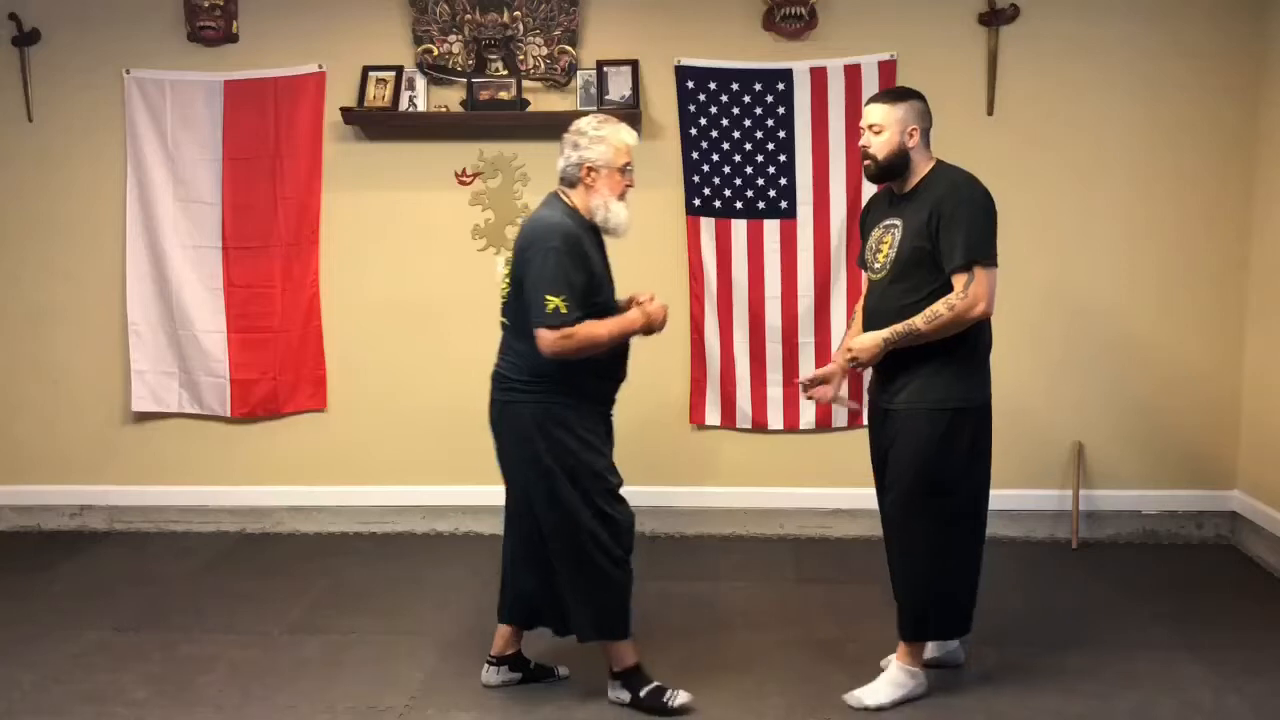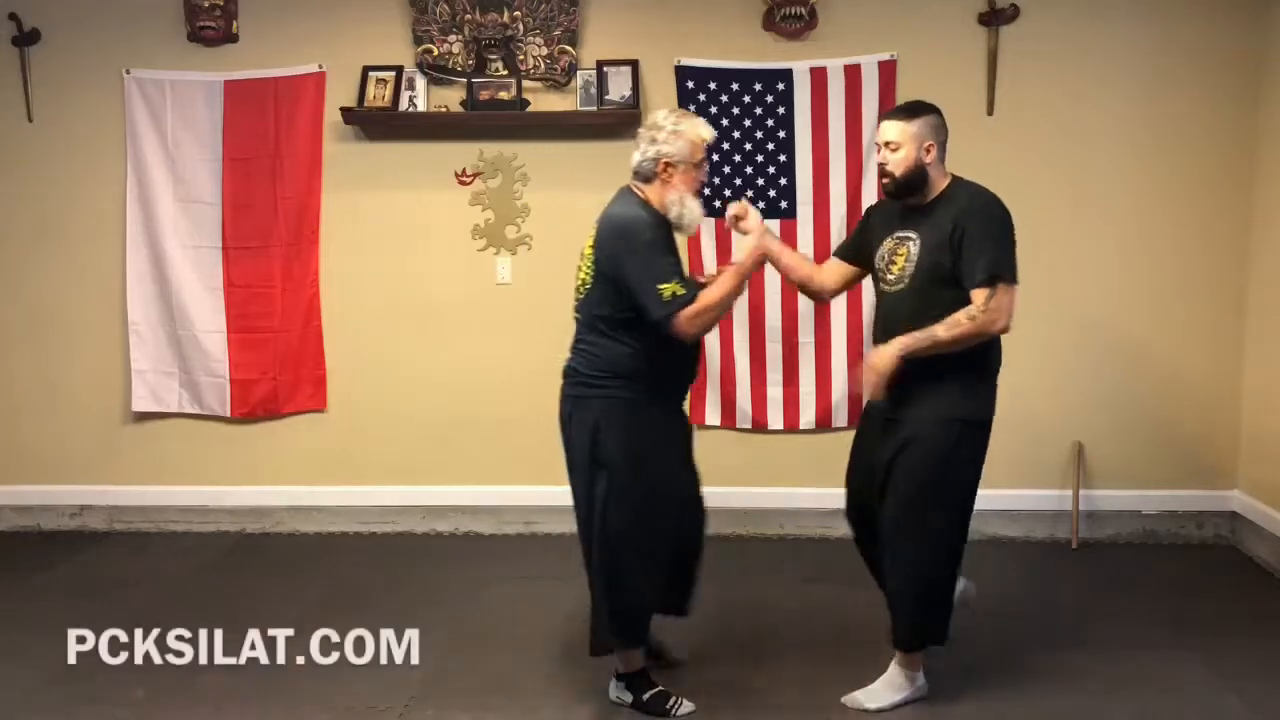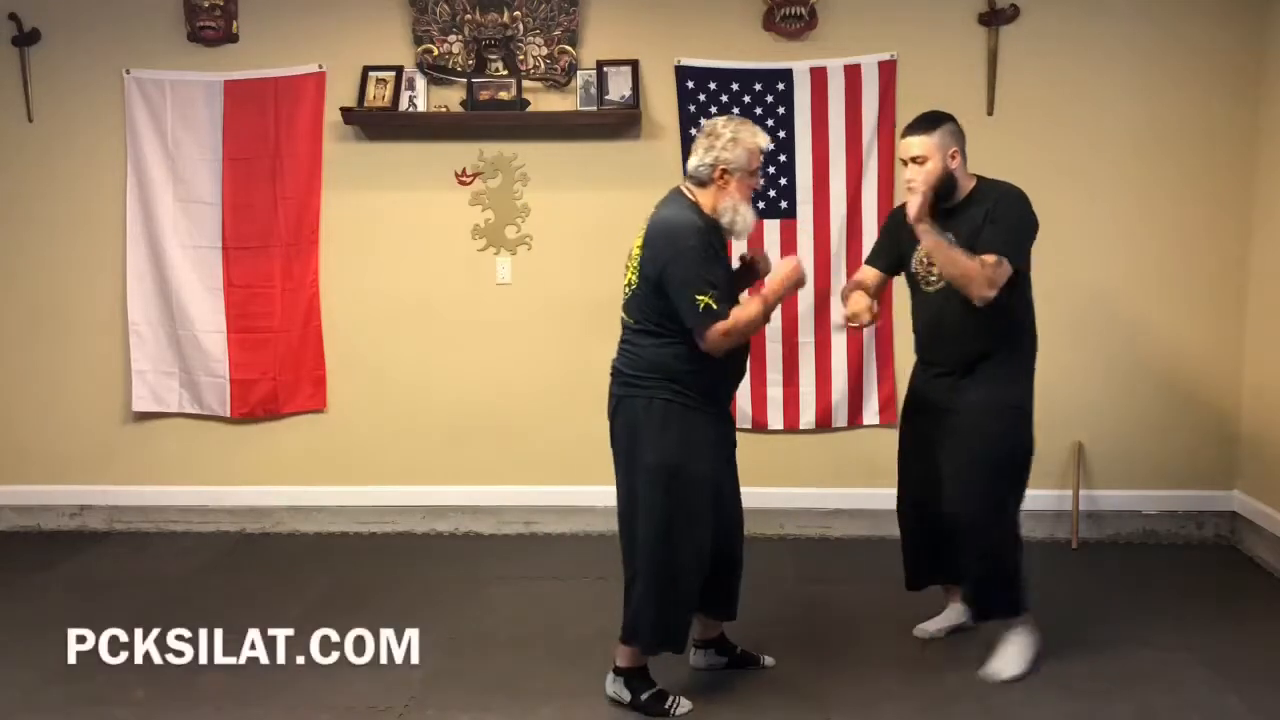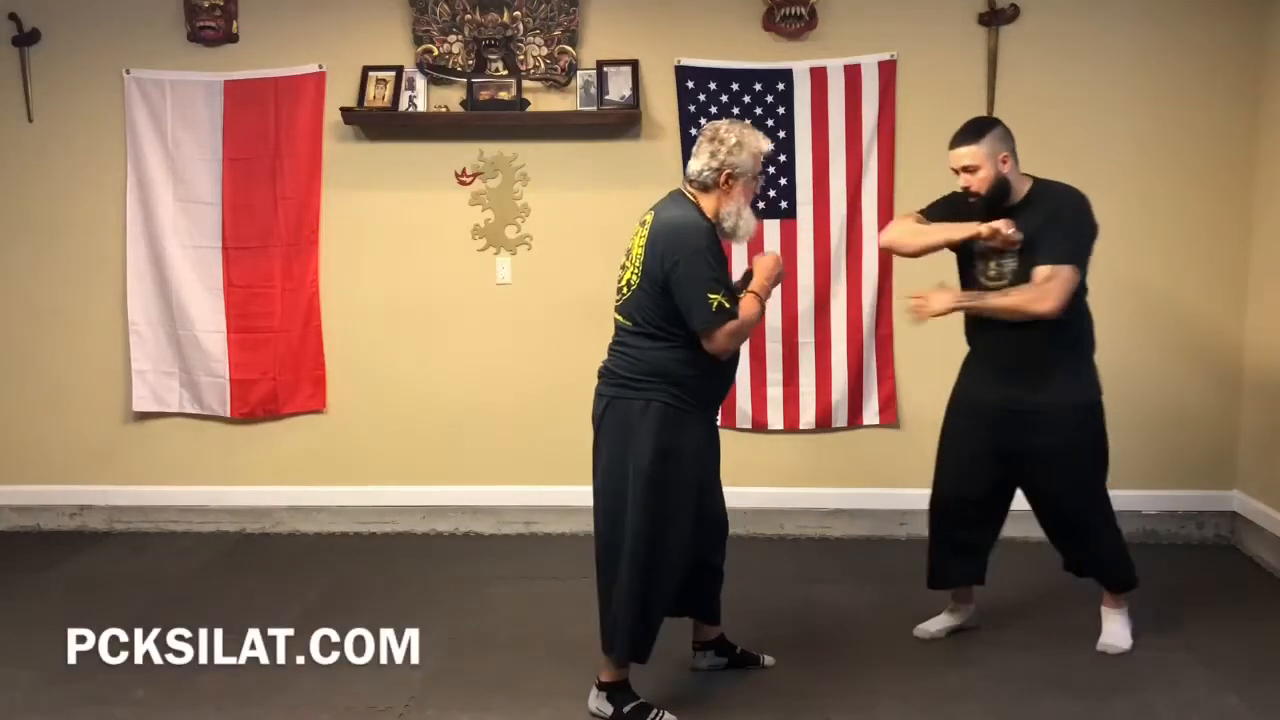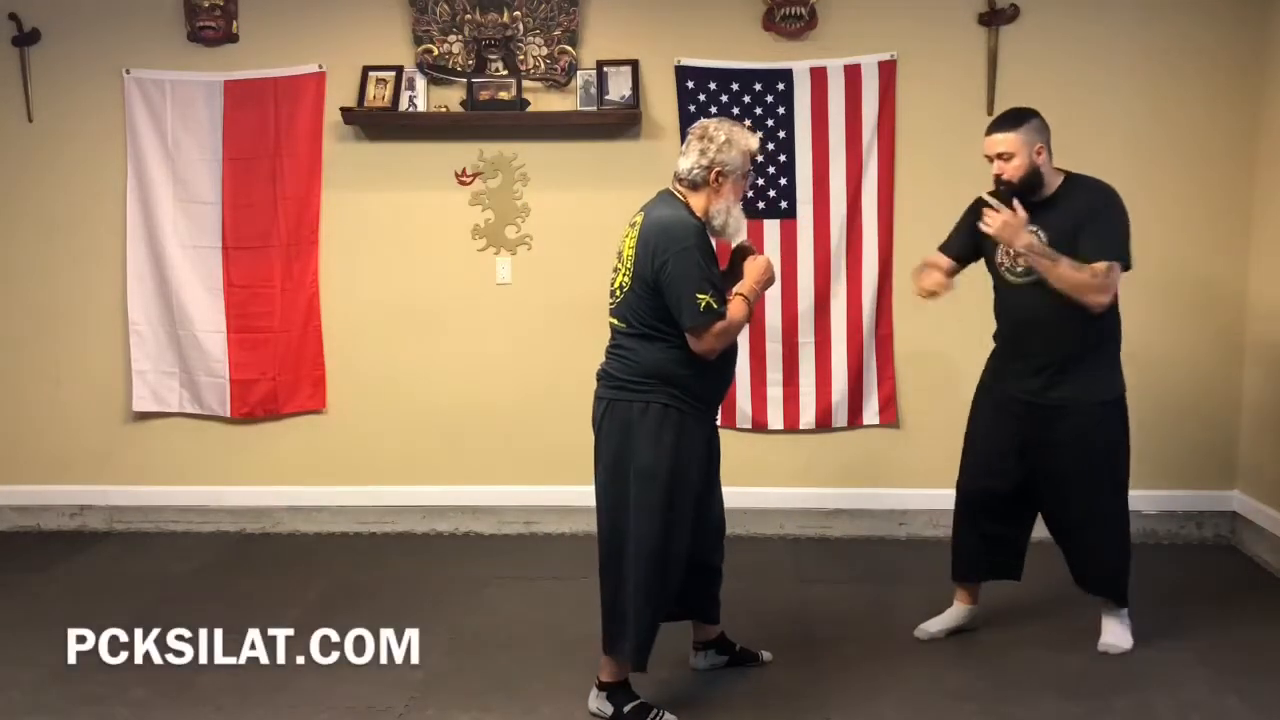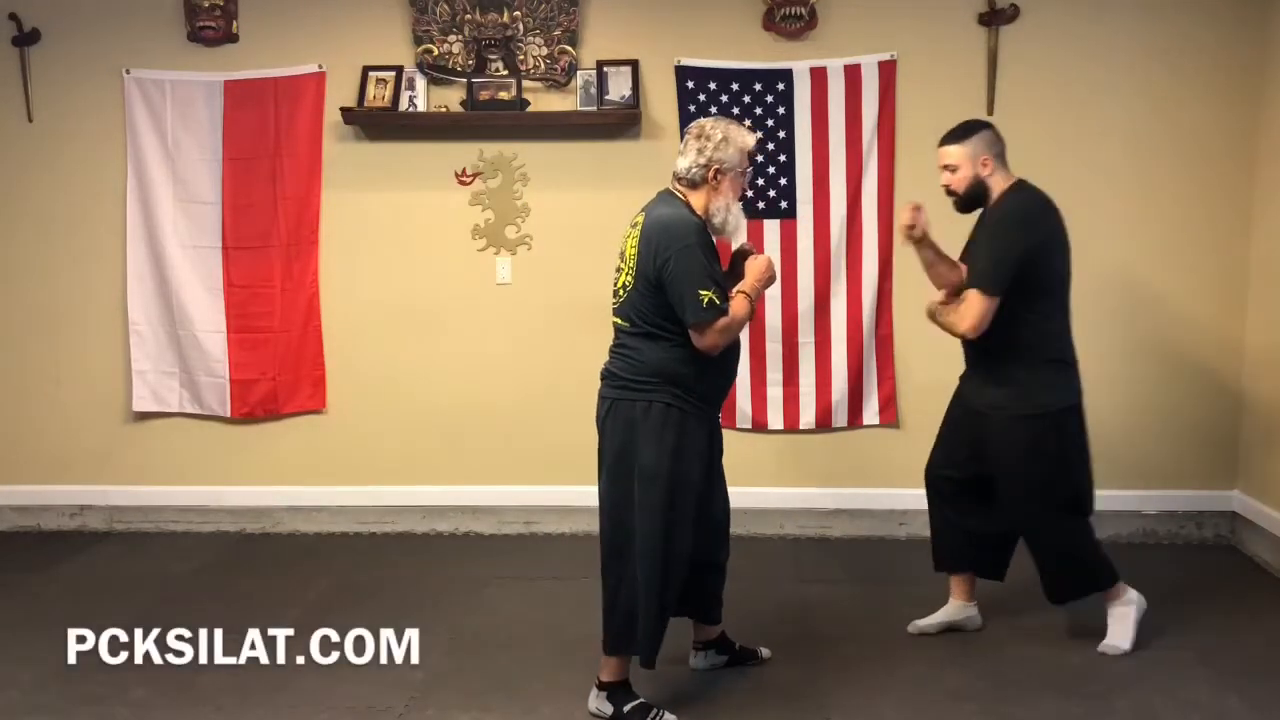
dt=0.4s
person 1, frame 1
left shoulder: (575, 226)
right shoulder: (553, 235)
right elbow: (556, 340)
left wrist: (625, 309)
right wrist: (635, 322)
left hip: (554, 410)
right hip: (546, 413)
left knee: (540, 529)
right knee: (600, 528)
left ankle: (505, 655)
person 1, frame 2
left shoulder: (639, 217)
right shoulder: (632, 227)
right elbow: (687, 321)
left wrist: (710, 283)
right wrist: (743, 269)
left hip: (635, 402)
right hip: (614, 408)
left knee: (678, 519)
right knee: (630, 533)
left ankle: (628, 630)
person 1, frame 3
left shoulder: (692, 218)
right shoulder: (681, 230)
right elbow: (716, 335)
left wrist: (745, 276)
right wrist: (776, 289)
left hip: (693, 404)
right hip: (660, 407)
left knee: (717, 524)
right knee: (667, 533)
left ankle: (709, 641)
right ankle: (628, 669)
person 1, frame 4
left shoulder: (677, 213)
right shoulder: (690, 234)
right elbow: (721, 338)
left wrist: (744, 286)
right wrist: (761, 286)
left hip: (670, 407)
right hip: (648, 410)
left knee: (702, 527)
right knee: (642, 541)
left ankle: (709, 642)
person 1, frame 5
left shoulder: (667, 214)
right shoulder: (679, 232)
right elbow: (707, 337)
left wrist: (728, 277)
right wrist: (750, 289)
left hip: (670, 408)
right hip: (647, 413)
left knee: (697, 528)
right knee: (643, 541)
left ankle: (709, 642)
person 1, frame 6
left shoulder: (669, 214)
right shoulder: (680, 231)
right elbow: (711, 334)
left wrist: (730, 276)
right wrist: (751, 286)
left hip: (675, 407)
right hip: (652, 411)
left knee: (704, 523)
right knee: (644, 539)
left ankle: (709, 640)
person 2, frame 1
left shoulder: (958, 195)
right shoulder: (878, 204)
left elbow: (974, 302)
left wrist: (884, 341)
right wrist: (842, 360)
left hip: (943, 395)
right hip: (891, 390)
left knee: (925, 521)
right knee: (904, 518)
left ankle: (909, 664)
right ankle: (941, 636)
person 2, frame 2
left shoulder: (977, 211)
right shoulder: (884, 214)
left elbow: (992, 316)
right elbow: (825, 280)
left wrist: (901, 348)
right wrist: (764, 239)
left hip: (951, 404)
right hip: (893, 398)
left knee: (916, 528)
right knee: (867, 509)
left ankle: (907, 670)
right ankle: (942, 587)
person 2, frame 3
left shoulder: (1005, 205)
right shoulder: (905, 217)
left elbow: (982, 287)
right elbow: (866, 280)
left wrist: (928, 230)
right wrist: (858, 299)
left hip: (993, 389)
right hip: (929, 384)
left knee: (979, 511)
right knee: (922, 504)
left ankle: (1016, 625)
right ankle: (960, 600)
person 2, frame 4
left shoulder: (1064, 207)
right shoulder: (967, 208)
left elbow: (1046, 301)
right elbow: (893, 237)
left wrist: (958, 300)
right wrist: (975, 232)
left hip: (1059, 394)
right hip: (984, 386)
left knee: (1078, 504)
right knee: (956, 498)
left ankle: (1115, 604)
right ankle: (960, 604)
person 2, frame 5
left shoulder: (1094, 201)
right shoulder: (990, 209)
left elbow: (1098, 294)
right elbow: (937, 265)
left wrist: (1028, 246)
right wrist: (931, 276)
left hip: (1084, 390)
right hip: (1008, 382)
left knee: (1092, 505)
right knee: (982, 492)
left ankle: (1114, 609)
right ankle: (965, 604)
person 2, frame 6
left shoulder: (1019, 216)
right shoulder: (995, 214)
left elbow: (971, 320)
right elbow: (960, 285)
left wrist: (936, 311)
right wrist: (922, 243)
left hip: (1033, 396)
right hip: (990, 385)
left knee: (1043, 509)
right knee: (950, 480)
left ankle: (1120, 599)
right ankle: (962, 603)
